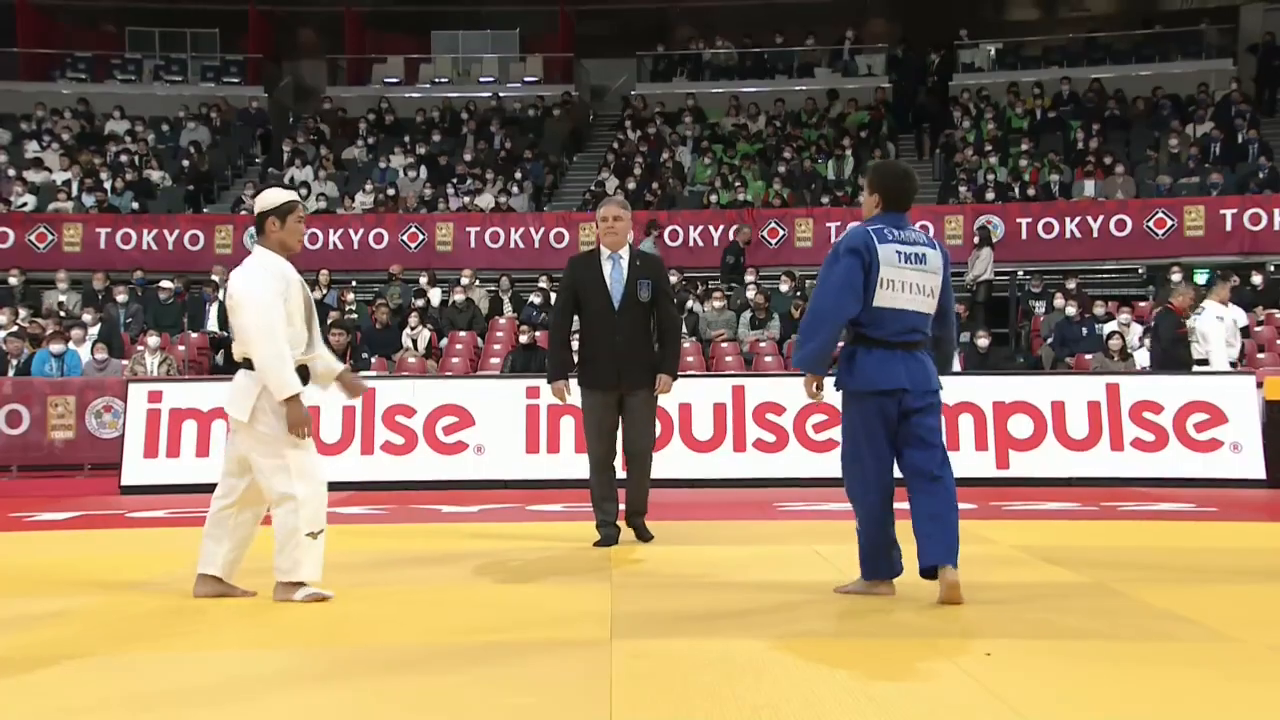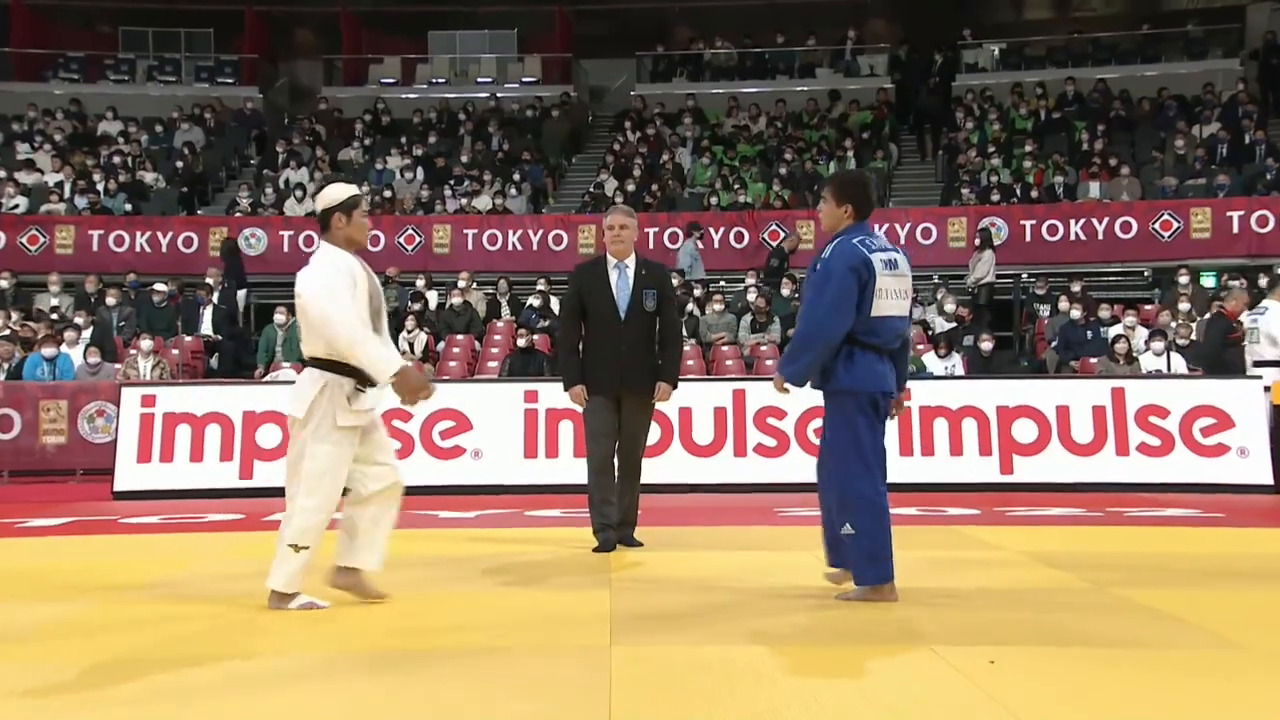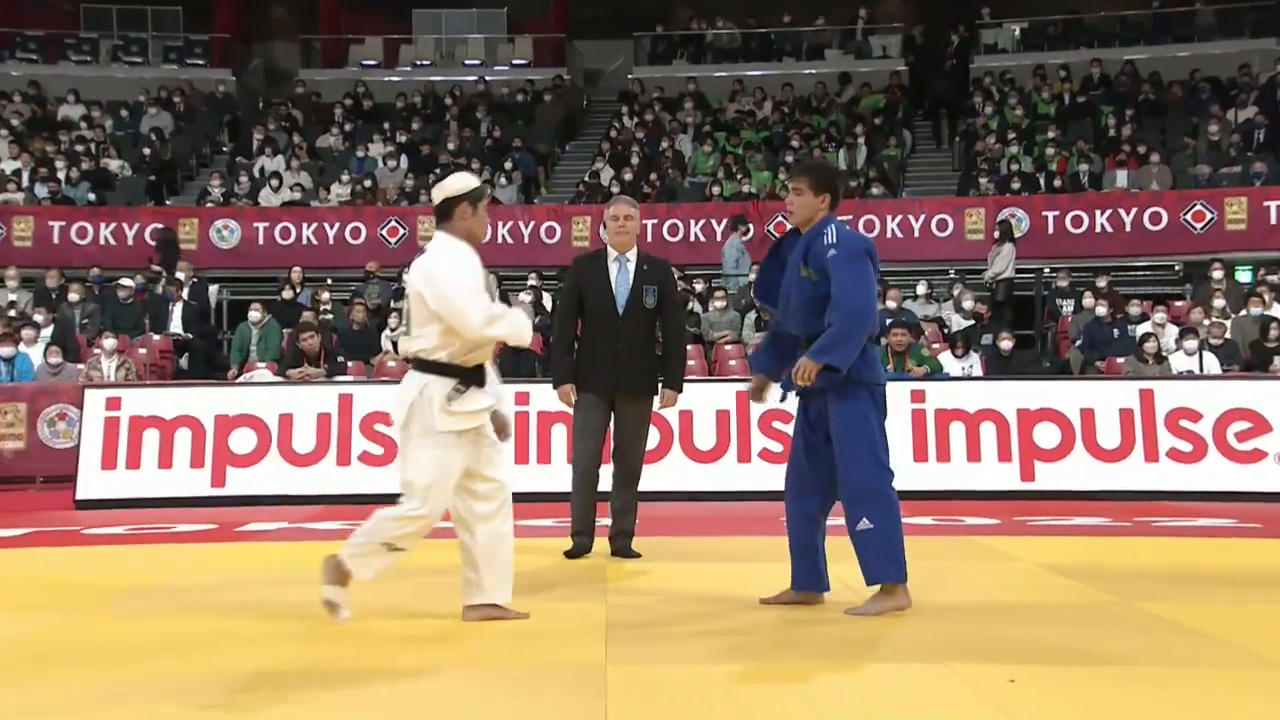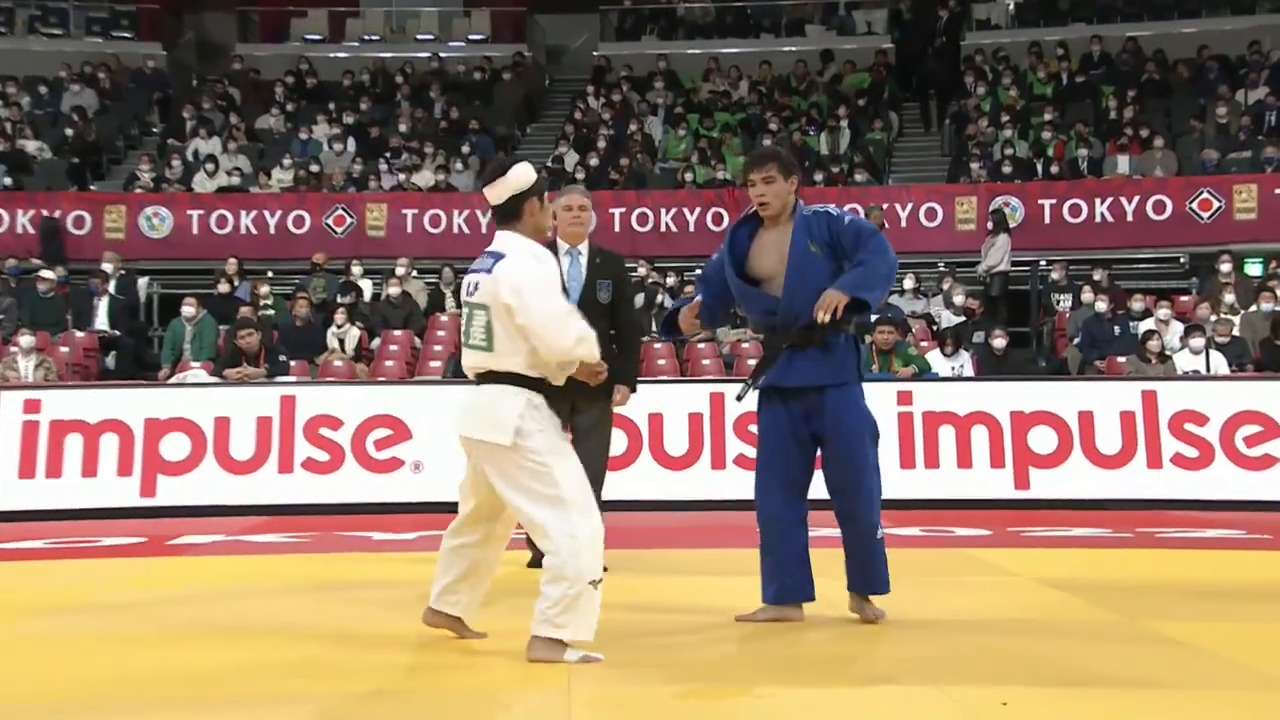
dt=0.4s
person 1, frame 1
left shoulder: (857, 243)
right shoulder: (935, 249)
left elbow: (829, 308)
right elbow: (943, 322)
left wrist: (812, 363)
right wrist: (937, 366)
left hip: (868, 371)
right hip: (918, 371)
left knee: (869, 478)
right knee: (930, 472)
person 1, frame 2
left shoulder: (841, 254)
right shoulder: (892, 253)
left elbow: (820, 324)
right elbow: (899, 324)
left wrist: (789, 369)
right wrist: (897, 382)
left hip: (851, 376)
right hip: (878, 372)
left knee: (854, 478)
right knee: (838, 472)
person 1, frame 3
left shoulder: (840, 243)
right shoulder: (802, 245)
left elbow: (857, 310)
right elbow: (789, 318)
left wrist: (821, 357)
right wrist: (766, 367)
left hip: (848, 375)
right hip: (822, 379)
left knee: (864, 477)
right knee: (805, 483)
right ankle: (808, 583)
person 1, frame 4
left shoulder: (827, 223)
right shoulder: (741, 243)
left elbow: (879, 256)
right elbow: (714, 292)
left wrist: (845, 289)
right wrist: (689, 313)
left hip: (832, 368)
right hip: (781, 371)
left knee: (855, 483)
right knee: (777, 490)
left ankle: (862, 590)
right ankle: (786, 598)
person 2, frame 1
left shoulder: (278, 272)
right shoulder: (256, 274)
left elbow: (302, 341)
right elbow: (266, 345)
left wrist: (339, 374)
right wrist: (292, 397)
left hip: (269, 395)
right hip: (266, 395)
left knee: (241, 489)
right knee: (301, 486)
left ankle: (212, 575)
right ankle: (292, 579)
person 2, frame 2
left shoulder: (352, 267)
right shoulder: (323, 271)
left elbow: (370, 330)
right elbow: (350, 334)
left wrist: (402, 368)
right wrist: (396, 374)
left hip: (352, 398)
right hip: (328, 394)
left knee: (383, 481)
right knee: (313, 494)
left ankle: (349, 567)
right ankle: (283, 587)
person 2, frame 3
left shoulder: (459, 260)
right shoulder: (441, 260)
right elbow: (478, 321)
left wrist: (495, 404)
right wrist: (521, 325)
left hip: (463, 399)
right hip: (435, 398)
left knee: (489, 499)
right knee: (423, 505)
left ankle: (485, 598)
right ankle: (343, 567)
person 2, frame 4
left shoulder: (487, 263)
right shoulder: (527, 262)
right elbow: (559, 336)
left wrist: (572, 366)
right wrist: (583, 345)
left hip: (492, 407)
right hip: (517, 414)
left knee: (484, 518)
right knee: (571, 521)
left ankle: (446, 606)
right ankle: (553, 637)
person 3, frame 1
left shoulder: (652, 265)
right shoulder: (578, 266)
left elbow: (669, 321)
right elbow: (560, 323)
left wrist: (668, 368)
right wrist: (558, 372)
left hip: (641, 376)
right hip: (597, 377)
left knee: (640, 450)
right knee: (600, 454)
left ankle: (637, 514)
right ankle: (607, 525)
person 3, frame 2
left shoulder: (657, 274)
right shoulder: (583, 274)
left elbow: (671, 330)
right elbow: (568, 331)
left wrist: (667, 376)
right wrist: (572, 379)
left hip: (641, 382)
right hip: (598, 382)
left knee: (632, 458)
right knee: (600, 458)
left ankle: (626, 527)
person 3, frame 3
left shoulder: (659, 271)
right shoulder: (582, 267)
left elbow: (674, 330)
right elbow: (563, 325)
left wrist: (672, 381)
right wrist: (563, 376)
left hip: (638, 383)
right hip: (592, 382)
left knee: (629, 463)
right knee: (585, 460)
left ankle: (622, 537)
right ankle: (582, 536)
person 3, frame 4
left shoulder: (612, 264)
left elbow: (628, 327)
left wrist: (625, 379)
left hip: (596, 384)
left knee: (592, 470)
right ankle: (541, 544)
